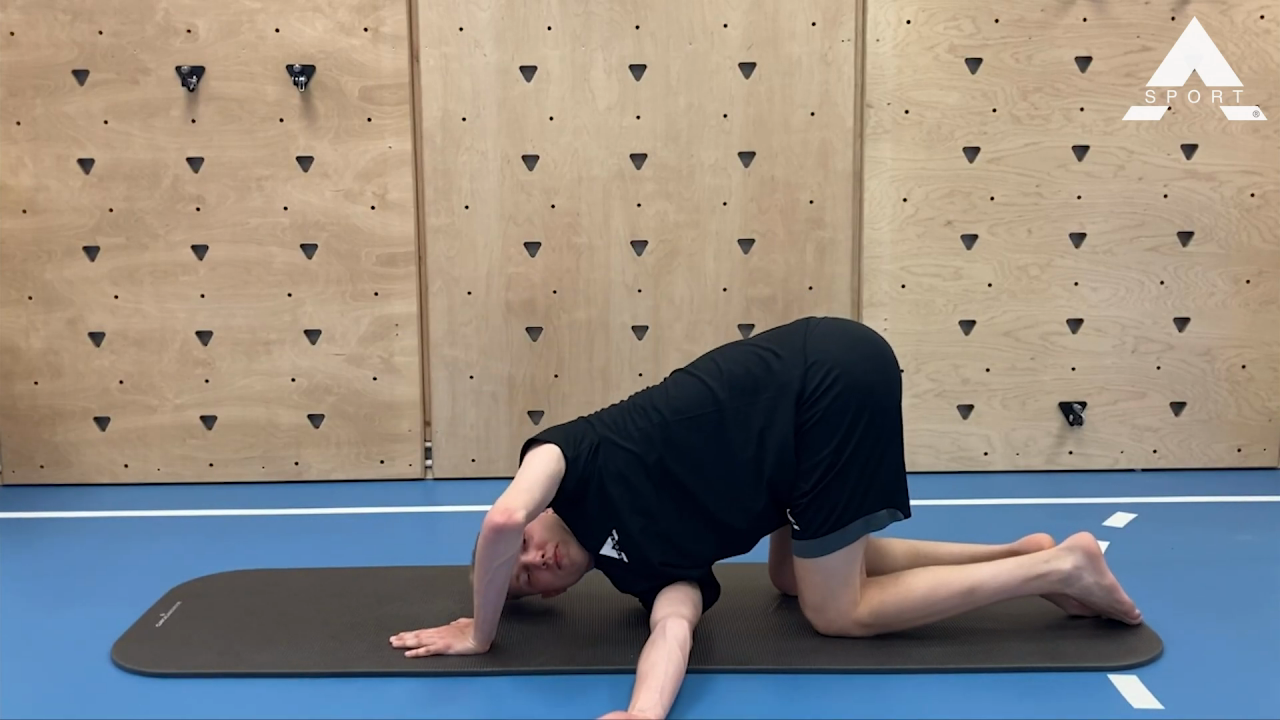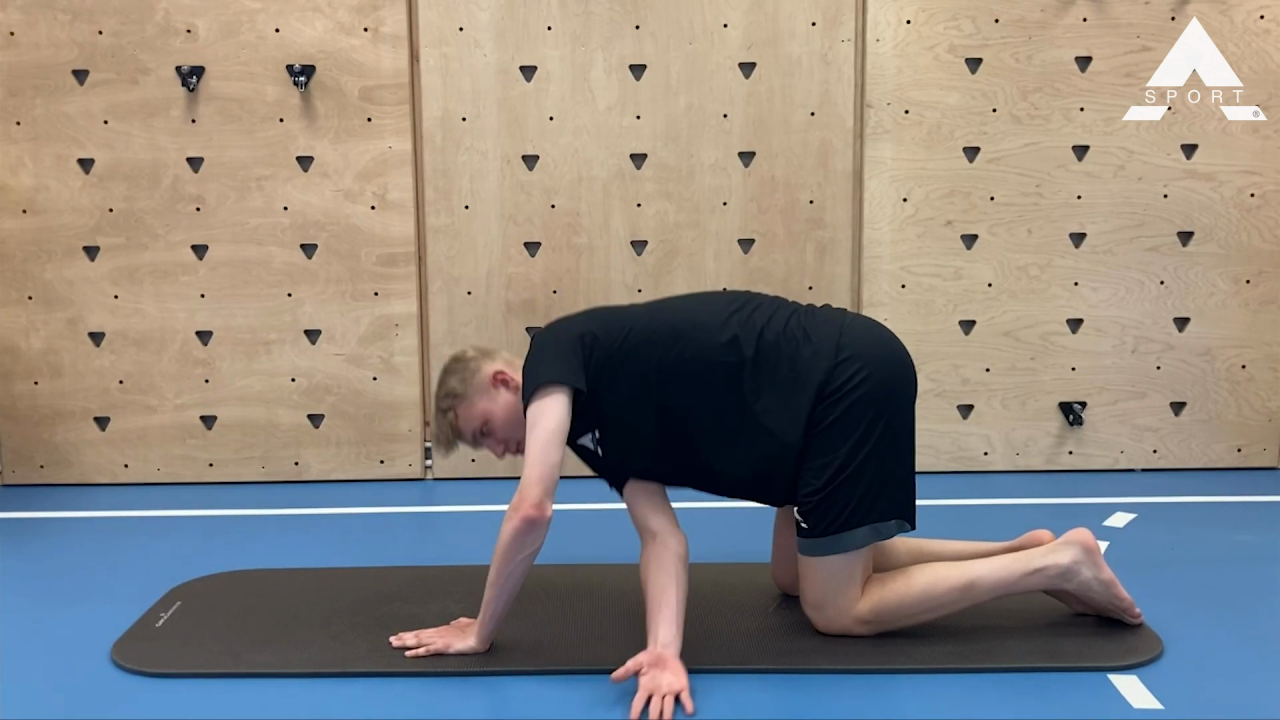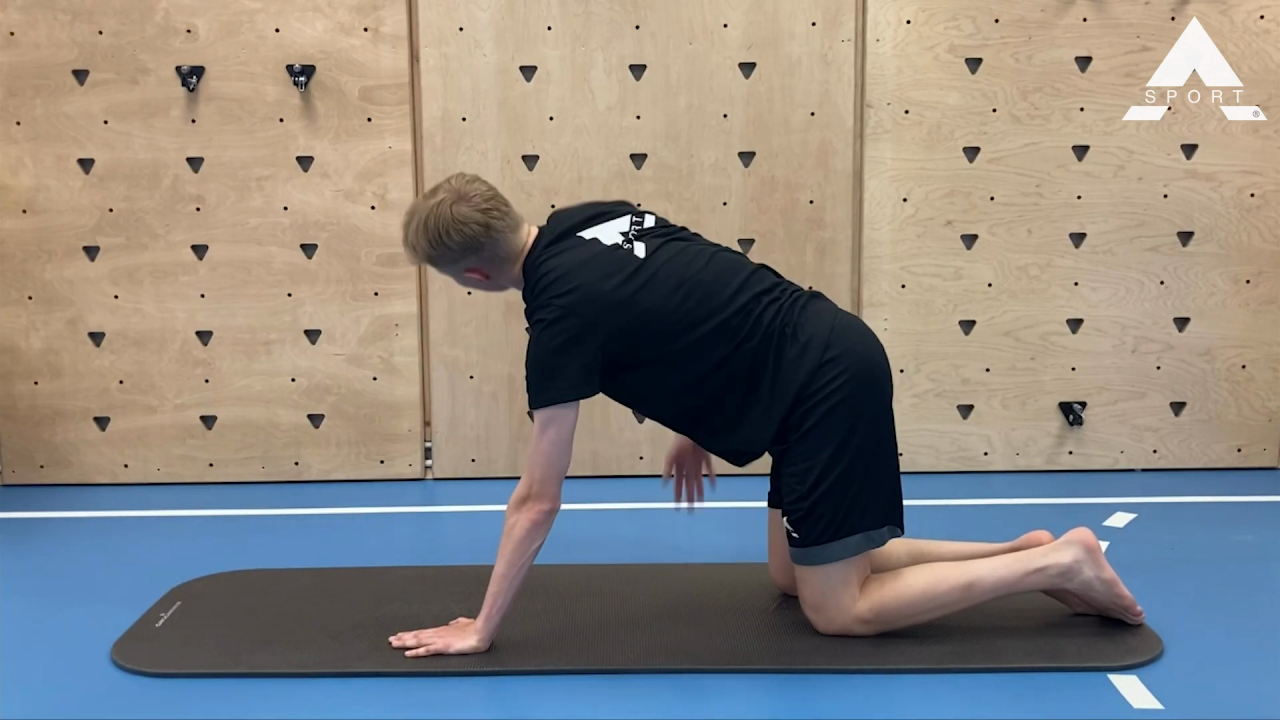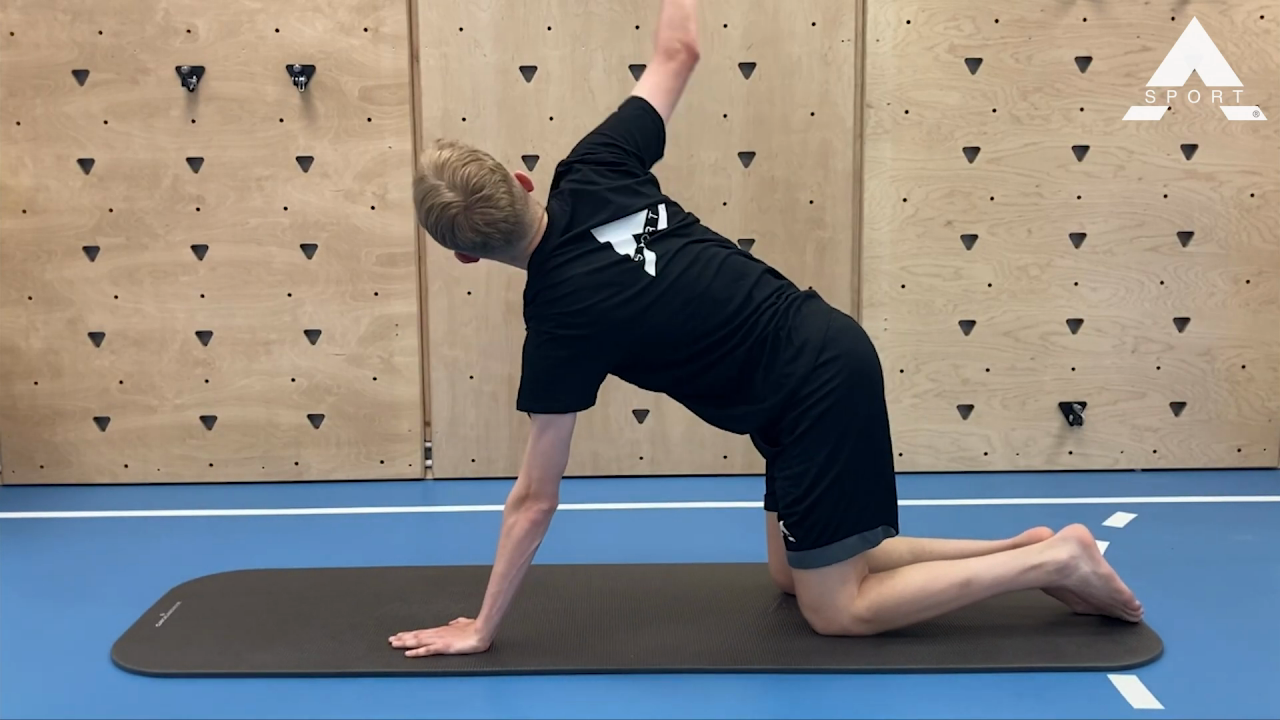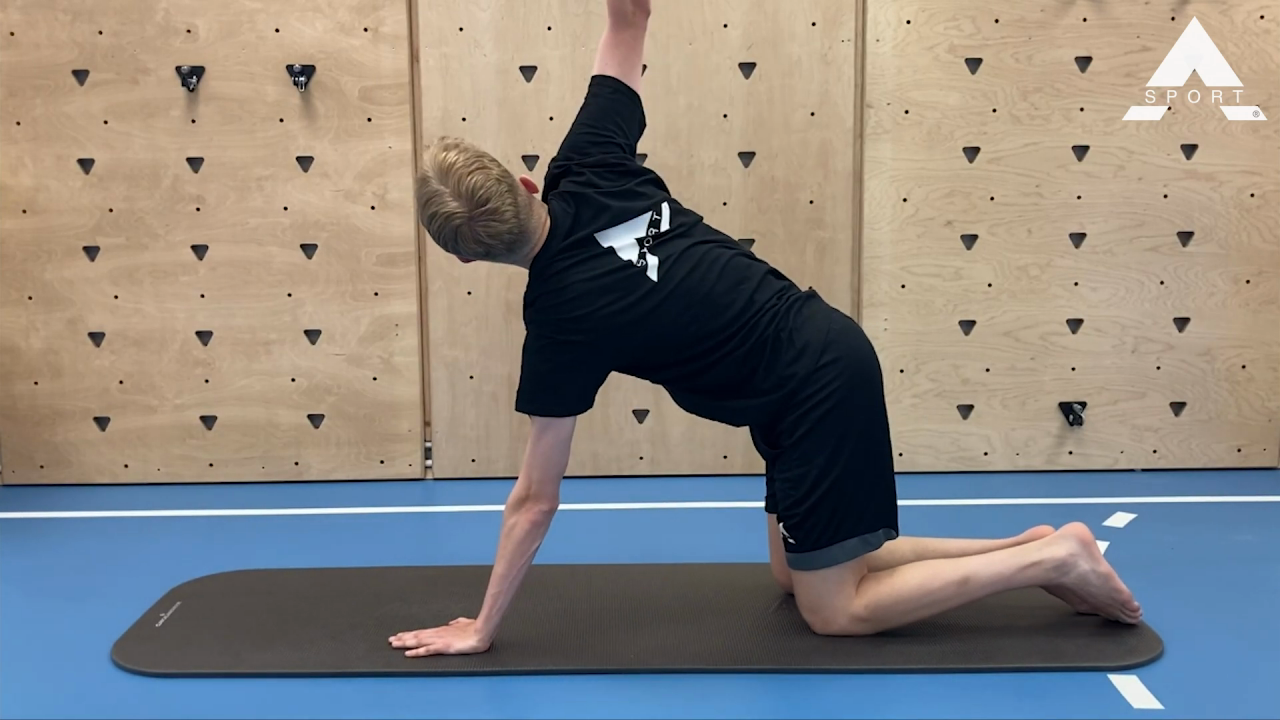
dt=0.5s
person 1, frame 1
left shoulder: (561, 455)
left elbow: (499, 521)
right elbow: (676, 628)
left wrist: (479, 633)
left hip: (831, 375)
right hip: (831, 373)
left knee: (836, 612)
right knee: (796, 575)
left ankle: (1059, 569)
right ankle: (1021, 553)
person 1, frame 2
left shoulder: (553, 350)
right shoulder: (599, 410)
left elbow: (530, 511)
right elbow: (658, 524)
left wrist: (479, 630)
right wrist: (662, 648)
left hip: (849, 380)
right hip: (846, 371)
left knee: (836, 606)
right knee: (798, 574)
left ankle: (1056, 562)
right ankle: (1020, 549)
person 1, frame 3
left shoulder: (563, 311)
right shoulder: (581, 224)
left elbow: (538, 500)
left wrist: (481, 628)
right wrist: (695, 433)
left hip: (825, 388)
right hip: (832, 357)
left knee: (838, 609)
right knee: (793, 573)
left ankle: (1057, 563)
right ankle: (1026, 550)
person 1, frame 4
left shoulder: (563, 313)
right shoulder: (593, 172)
left elbow: (536, 498)
left wrist: (481, 628)
left hip: (815, 392)
right hip: (825, 355)
left knee: (837, 609)
right knee: (796, 573)
left ankle: (1056, 561)
right ankle: (1025, 547)
person 1, frame 5
left shoulder: (562, 316)
right shoulder: (587, 170)
left elbow: (536, 499)
left wrist: (482, 627)
left hip: (813, 396)
right hip: (825, 356)
left knee: (837, 610)
right knee: (800, 571)
left ankle: (1052, 558)
right ankle: (1031, 547)
